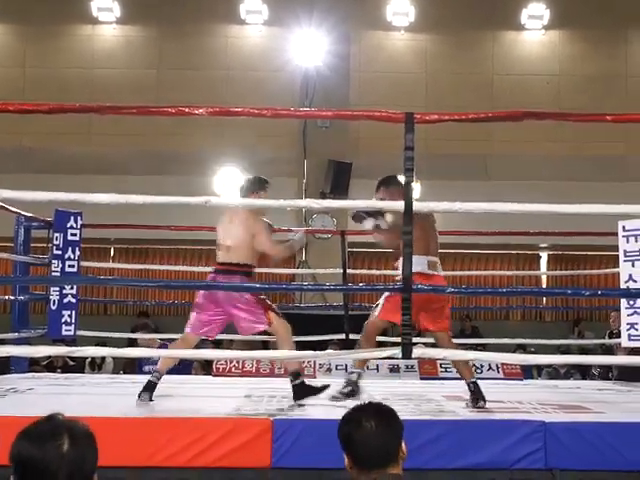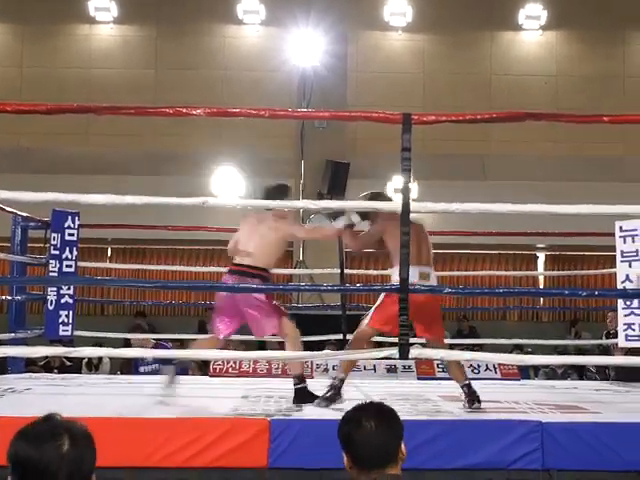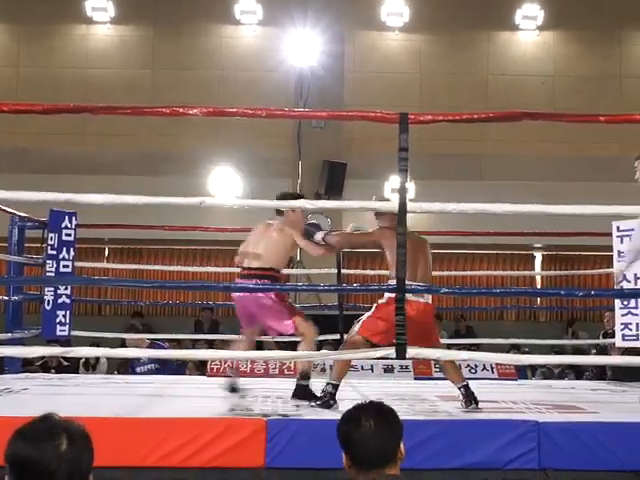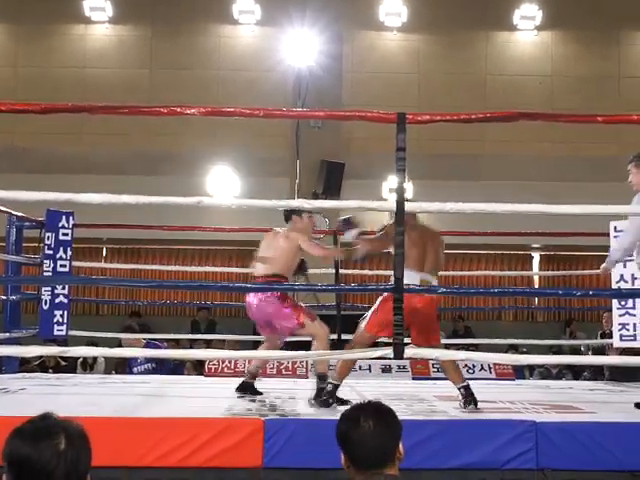
dt=0.1s
person 1, frame 1
left shoulder: (227, 216)
right shoulder: (256, 221)
right elbow: (276, 253)
right wrist: (297, 242)
left hip: (214, 282)
right hip: (238, 285)
left knee: (189, 339)
right knee: (283, 330)
left ankle: (150, 385)
right ankle: (299, 387)
person 1, frame 2
left shoulder: (249, 221)
right shoulder: (284, 225)
right elbow: (316, 234)
right wrist: (341, 226)
left hip: (231, 282)
right hip: (254, 287)
left knee: (215, 338)
right knee: (292, 334)
right ankle: (301, 391)
person 1, frame 3
left shoulder: (260, 228)
right shoulder: (291, 230)
left elbow: (240, 257)
right elbow: (318, 253)
right hip: (265, 291)
left knee: (251, 334)
right knee: (308, 332)
left ankle: (234, 380)
right ankle: (302, 387)
person 1, frame 4
left shoulder: (271, 236)
right shoulder: (298, 236)
right elbow: (323, 253)
right wrist: (345, 251)
left hip: (254, 297)
right hip: (272, 296)
left knee: (275, 339)
right knee: (322, 332)
left ankle: (247, 384)
right ankle: (322, 388)
person 2, frame 1
right shoulder: (426, 214)
left elbow: (391, 240)
left wrist: (370, 222)
right wrist: (384, 218)
left hip: (414, 278)
right hip: (436, 281)
left knee: (371, 328)
right knee: (446, 342)
left ankle: (353, 382)
right ankle: (476, 393)
person 2, frame 2
left shoulder: (387, 221)
right shoulder: (417, 226)
left elbow: (356, 245)
right hip: (429, 291)
left knee: (360, 337)
right knee: (440, 346)
left ankle: (335, 389)
right ankle: (470, 394)
person 2, frame 3
left shoulder: (385, 234)
right shoulder: (422, 243)
left elbow: (342, 241)
left wrist: (318, 234)
left hip: (397, 301)
right hip: (423, 306)
left knee: (351, 343)
right knee: (437, 351)
left ankle: (329, 393)
right ankle: (467, 395)
person 2, frame 4
right shoulder: (436, 236)
left elbow: (370, 247)
left wrist: (353, 233)
left hip: (404, 292)
right hip: (428, 298)
left knee: (359, 341)
right knee: (438, 350)
left ankle: (329, 393)
right ankle: (467, 395)
